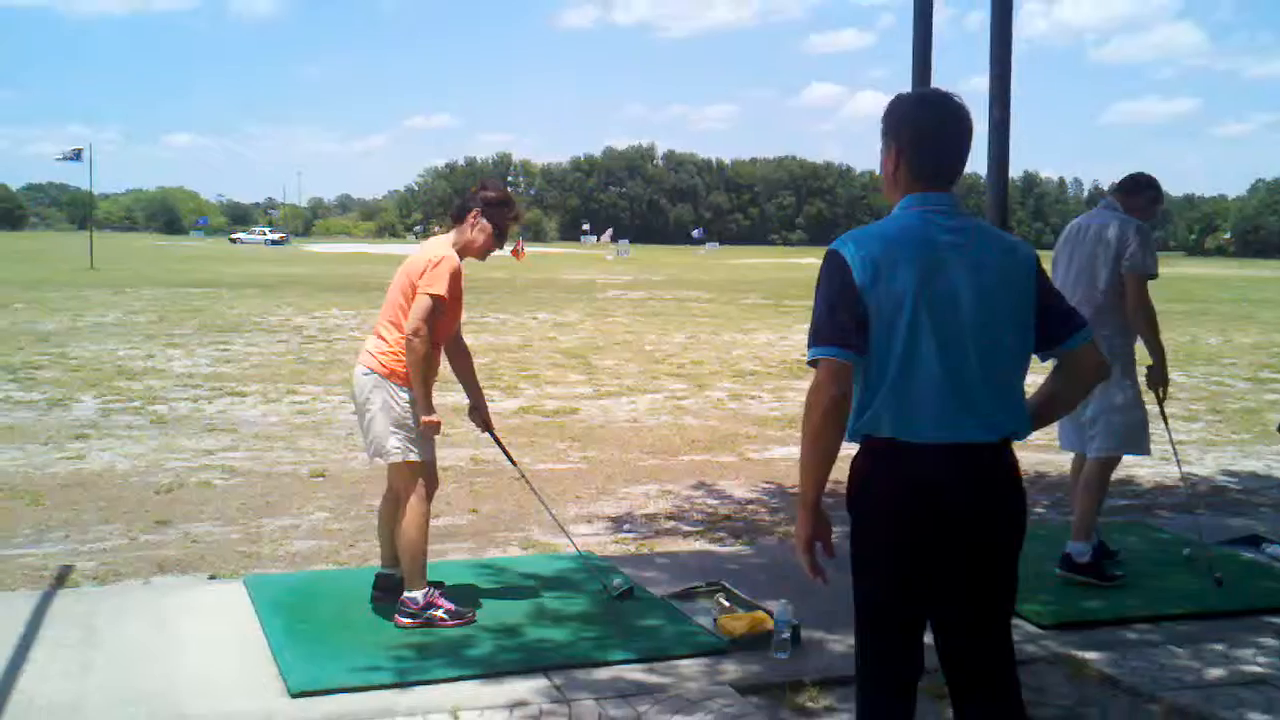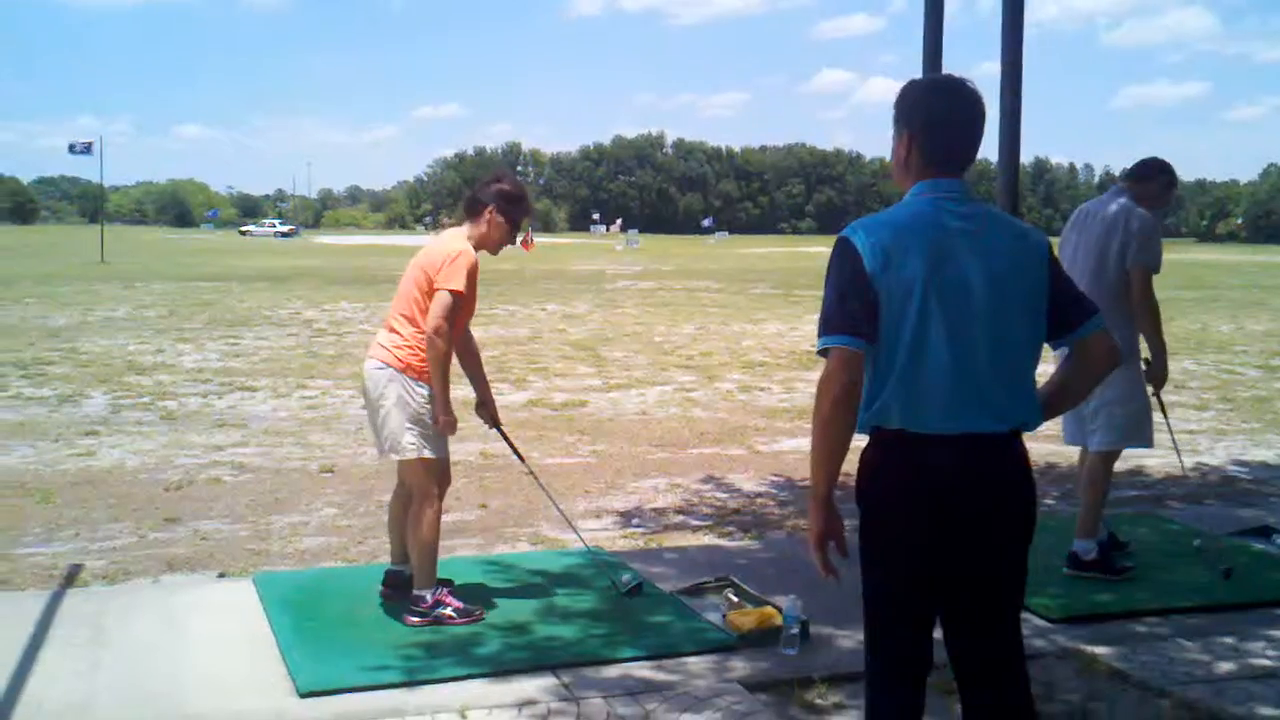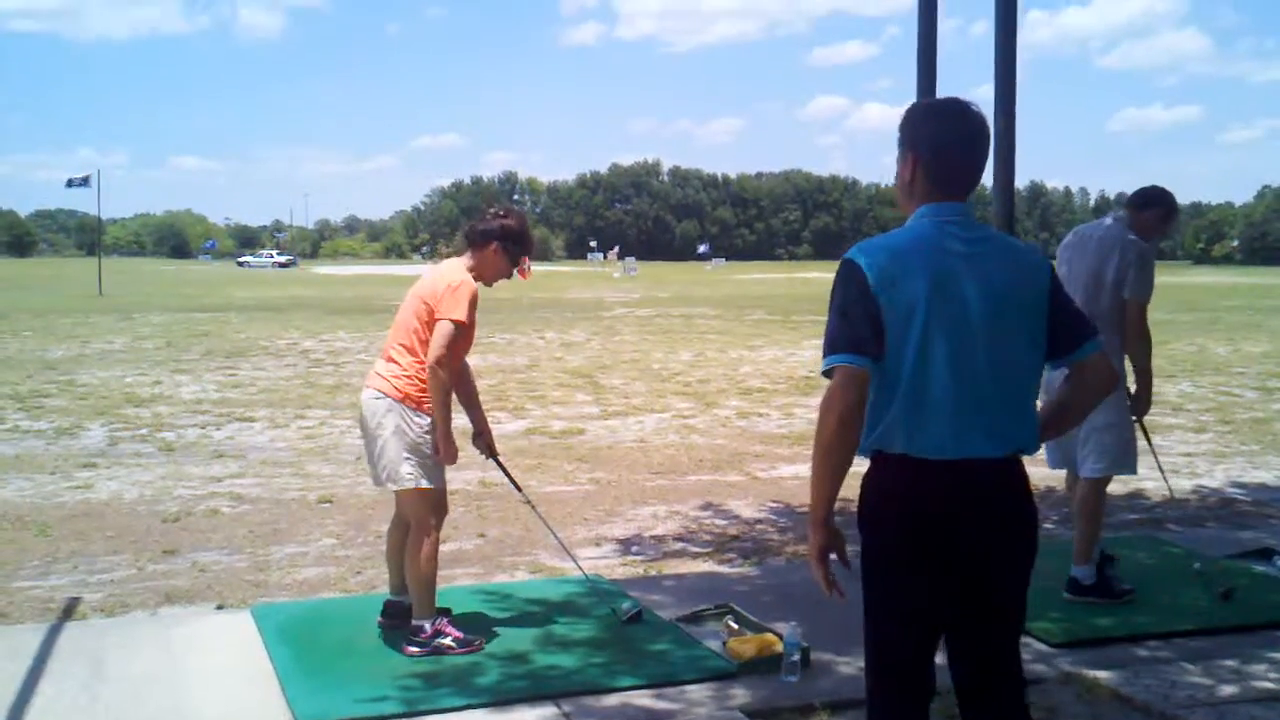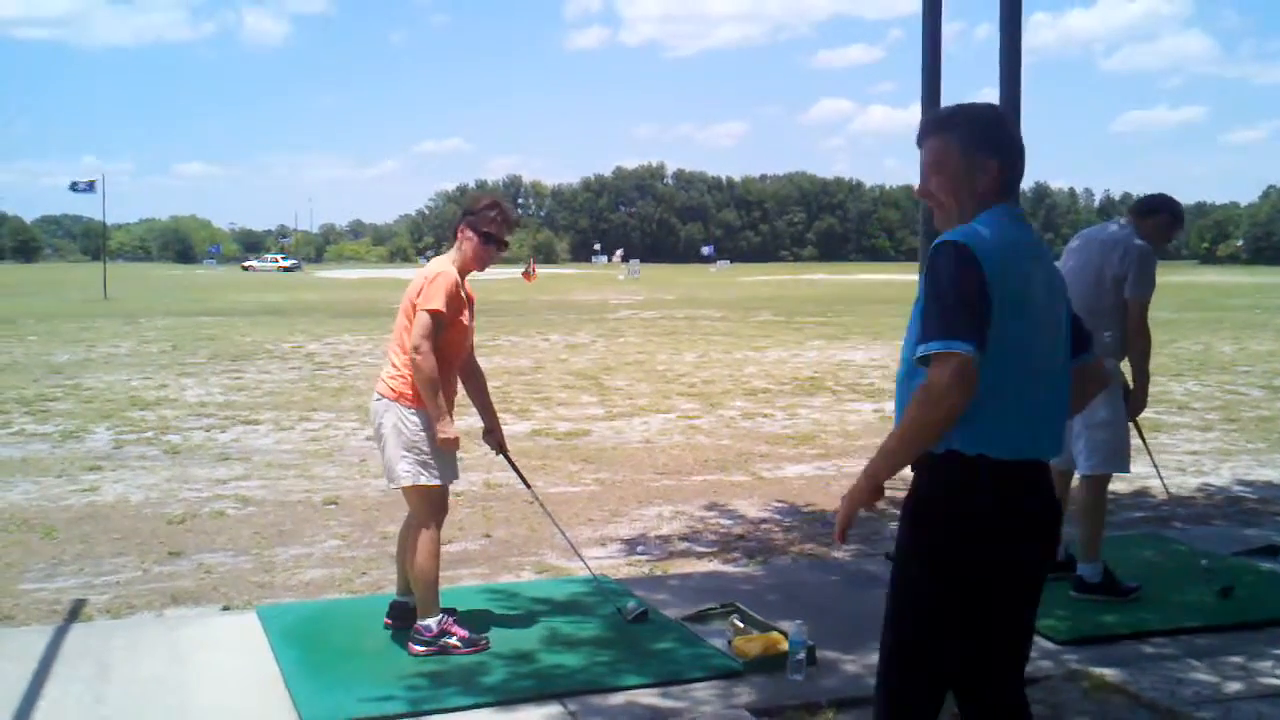
dt=0.3s
person 1, frame 1
left shoulder: (857, 255)
right shoulder: (1013, 256)
left elbow: (832, 392)
right elbow: (1087, 362)
left wrist: (809, 504)
left hip: (893, 481)
right hip: (988, 481)
right knee: (986, 668)
person 1, frame 2
left shoulder: (867, 242)
right shoulder: (1024, 243)
left elbow: (841, 382)
right elbow: (1099, 350)
left wrist: (820, 498)
left hip: (904, 473)
right hip: (998, 472)
left knee: (896, 666)
right knee: (996, 663)
person 1, frame 3
left shoulder: (872, 265)
right shoulder: (1027, 265)
left elbow: (846, 402)
right elbow: (1098, 373)
left wrist: (820, 516)
left hip: (908, 497)
right hip: (1001, 495)
person 1, frame 4
left shoulder: (960, 254)
right shoulder: (1039, 263)
left elbow: (952, 383)
right elbow: (1088, 375)
left wrist: (871, 478)
left hip: (959, 495)
right hip: (1029, 496)
person 2, frame 1
left shoulder: (441, 257)
right shoulder: (444, 260)
left elbow: (452, 342)
right elbow: (415, 333)
left wrist: (477, 401)
right wrist: (424, 404)
left hip: (382, 378)
right hip: (393, 380)
left knee: (402, 484)
right knee: (419, 486)
left ankle: (390, 576)
right ankle: (416, 600)
person 2, frame 2
left shoulder: (449, 246)
right shoulder: (461, 254)
left elbow: (459, 335)
right elbow: (434, 330)
left wrist: (484, 396)
right wrist: (442, 403)
left hip: (388, 369)
right hip: (406, 375)
left knee: (412, 480)
right knee: (432, 485)
left ankle: (400, 574)
right ankle: (425, 599)
person 2, frame 3
left shoulder: (446, 276)
right shoulder: (462, 285)
left elbow: (455, 365)
right elbow: (436, 360)
left wrist: (480, 427)
right wrist: (445, 433)
left hip: (385, 399)
right hip: (404, 405)
left knee: (410, 509)
right knee: (429, 515)
left ankle: (399, 603)
right ankle: (424, 630)
person 2, frame 4
left shoulder: (459, 287)
right shoulder: (443, 276)
left elbow: (465, 362)
right elbow: (419, 349)
left wrist: (491, 421)
right wrist: (442, 419)
left hip: (414, 406)
right hip: (408, 405)
left knee: (424, 510)
right knee: (430, 514)
left ankle: (405, 603)
right ankle: (428, 627)
person 3, frame 1
left shoulder: (1073, 228)
right shoulder: (1131, 231)
right elbow: (1137, 304)
right wrist: (1158, 360)
right hip: (1106, 357)
left knee: (1085, 452)
right knee: (1104, 454)
left ankle: (1087, 540)
right ankle: (1077, 553)
person 3, frame 2
left shoulder: (1082, 212)
right shoulder: (1139, 220)
right elbow: (1140, 298)
right wrist: (1159, 355)
left knee: (1091, 444)
right knee: (1105, 447)
left ankle: (1096, 533)
right ankle: (1083, 550)
person 3, frame 3
left shoulder: (1076, 235)
right shoulder: (1135, 249)
right elbow: (1134, 328)
right wrist: (1144, 385)
left hip: (1056, 367)
left knee: (1077, 468)
right knee: (1095, 473)
left ankle: (1089, 552)
right ankle: (1083, 576)
person 3, frame 4
left shoulder: (1084, 237)
right shoulder: (1138, 251)
right elbow: (1135, 329)
right wrist: (1141, 386)
left knee: (1062, 465)
right knee: (1095, 472)
left ankle: (1053, 555)
right ankle: (1089, 574)
